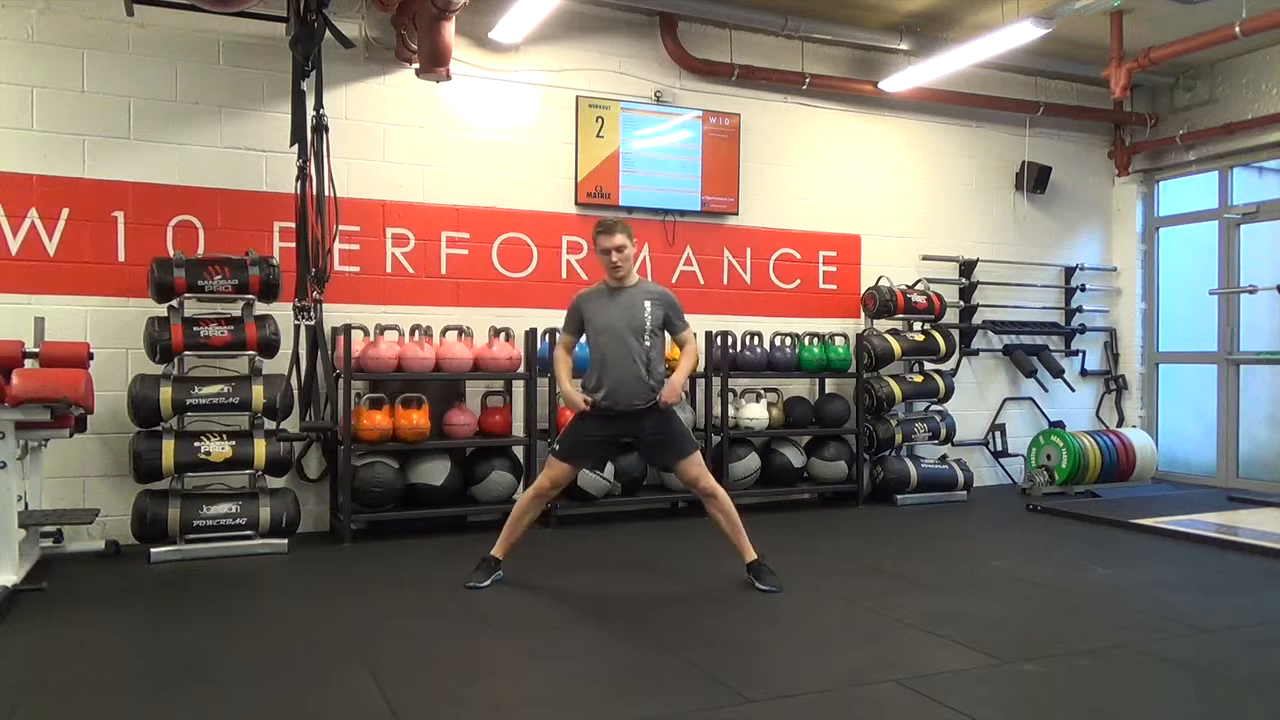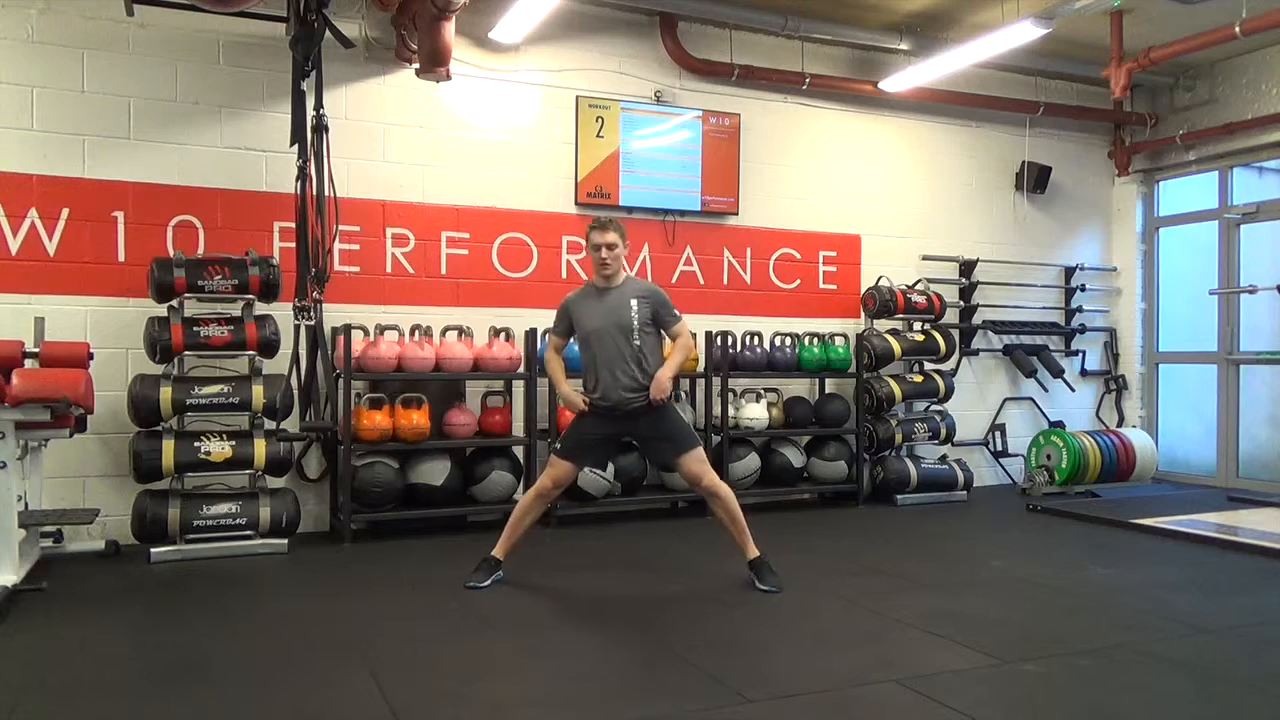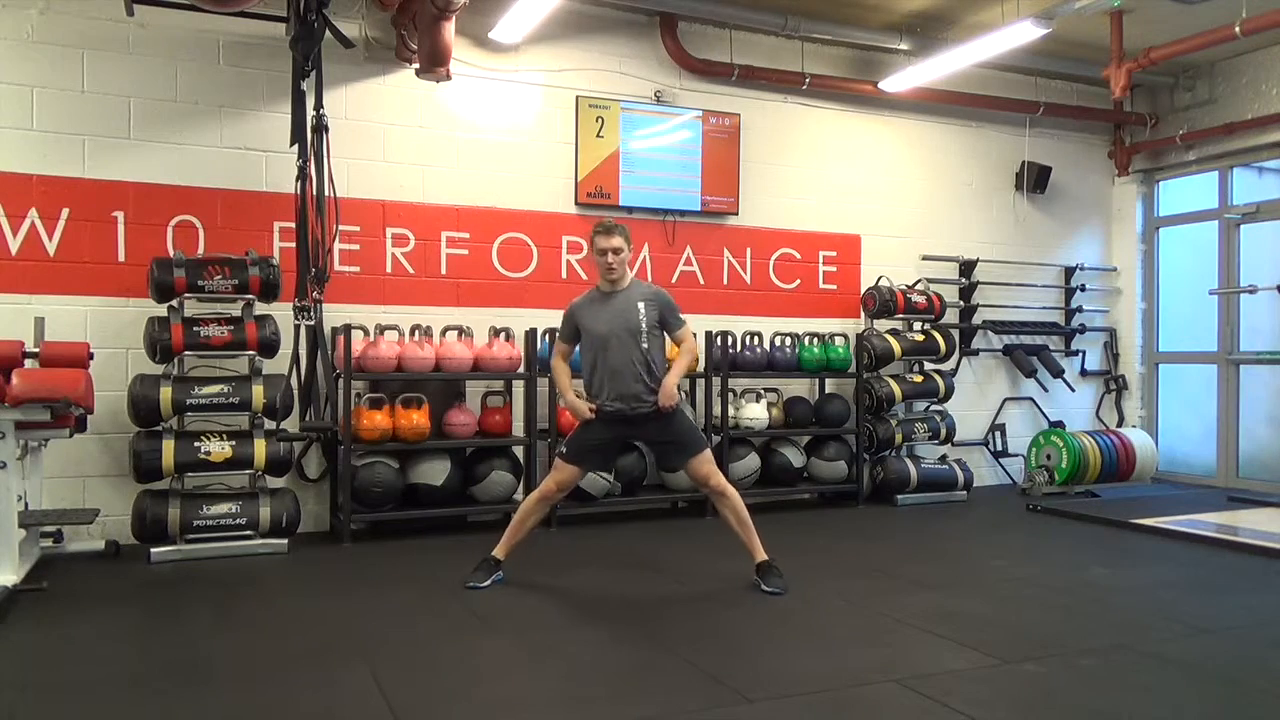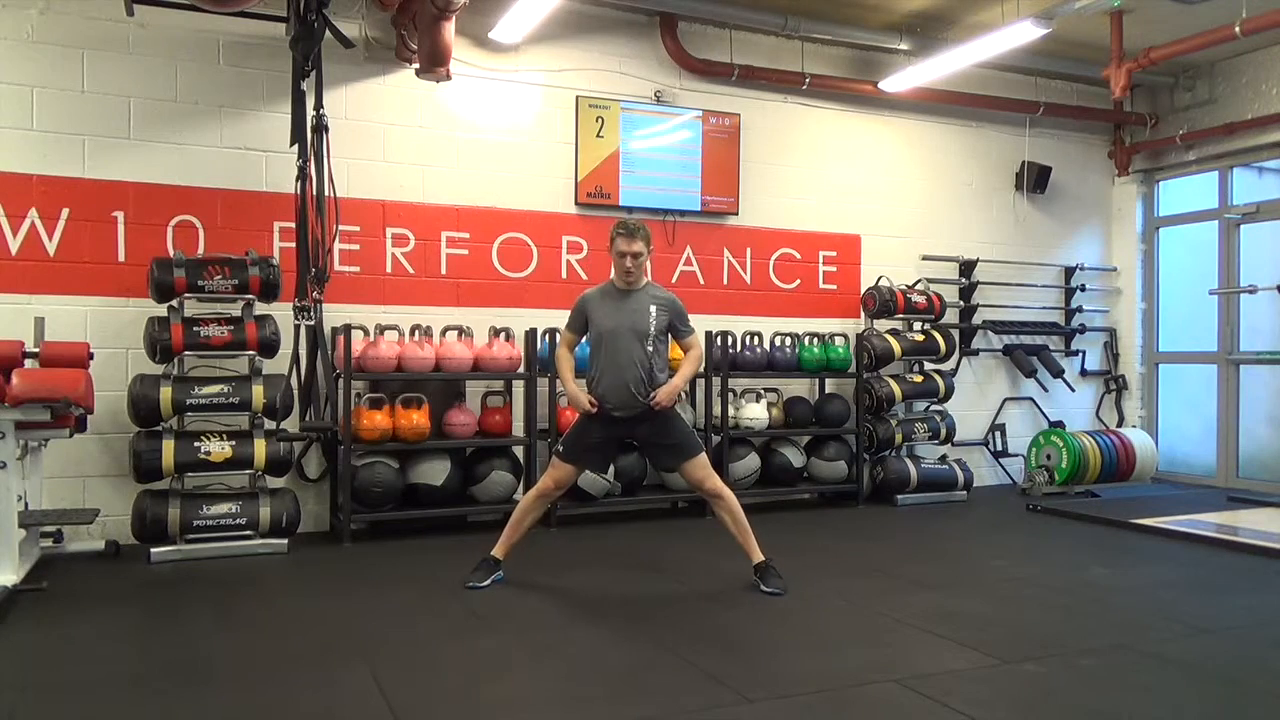
dt=0.3s
person 1, frame 1
left shoulder: (660, 297)
right shoulder: (585, 301)
left elbow: (689, 345)
right elbow: (563, 348)
left wrist: (678, 379)
right wrist: (567, 389)
left hip: (652, 411)
right hip: (597, 412)
left knee: (705, 485)
right knee: (546, 486)
left ankle: (753, 562)
right ankle: (494, 560)
person 1, frame 2
left shoulder: (649, 294)
right shoulder: (574, 303)
left elbow: (684, 338)
right elbow: (552, 350)
left wrist: (665, 373)
right wrist: (564, 391)
left hip: (650, 407)
right hip: (598, 411)
left knee: (707, 482)
right knee: (547, 486)
left ankle: (755, 559)
right ankle: (494, 561)
person 1, frame 3
left shoulder: (654, 296)
right shoulder: (579, 308)
left elbow: (688, 342)
right elbow: (559, 357)
left wrist: (673, 377)
right wrist: (570, 398)
left hip: (658, 412)
right hip: (604, 415)
left knee: (715, 483)
right knee: (552, 488)
left ankle: (763, 563)
right ankle: (495, 560)
person 1, frame 4
left shoulder: (666, 302)
right shoulder: (590, 300)
left elbow: (694, 350)
right elbow: (564, 348)
left wrist: (675, 383)
right wrist: (572, 389)
left hip: (655, 414)
right hip: (601, 414)
left knee: (711, 487)
right knee: (549, 487)
left ankle: (761, 564)
right ankle: (494, 561)
